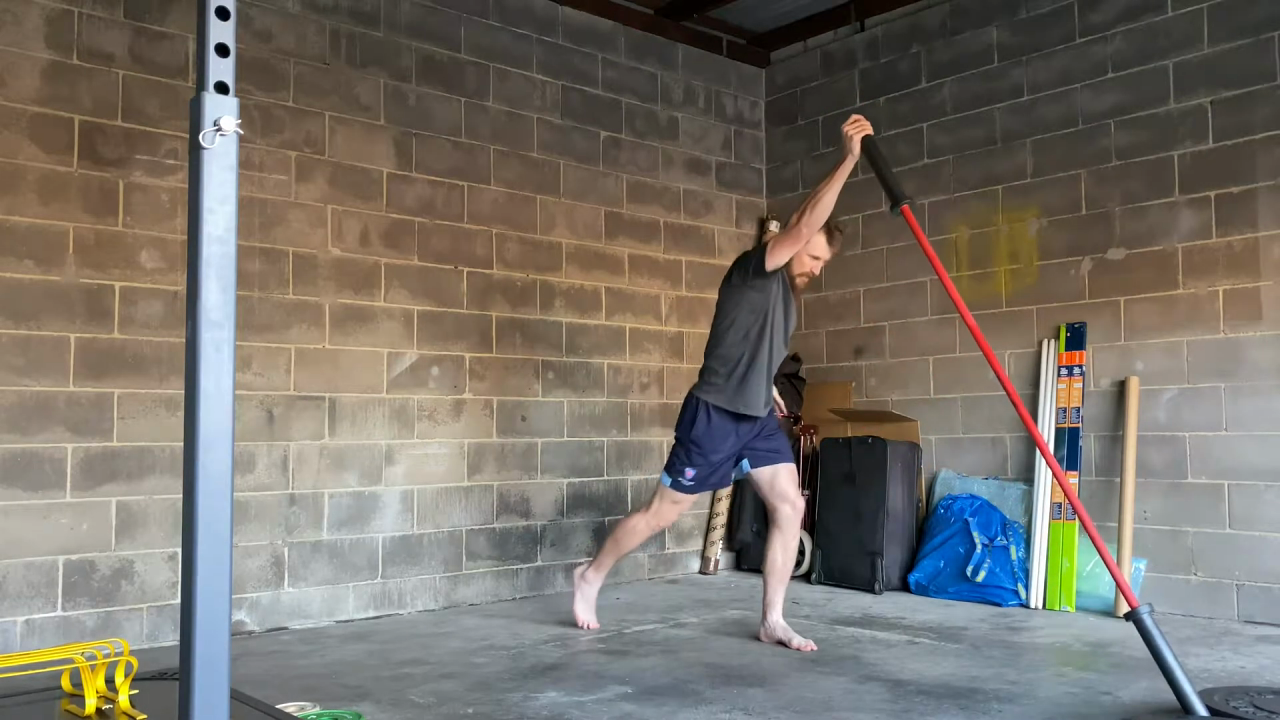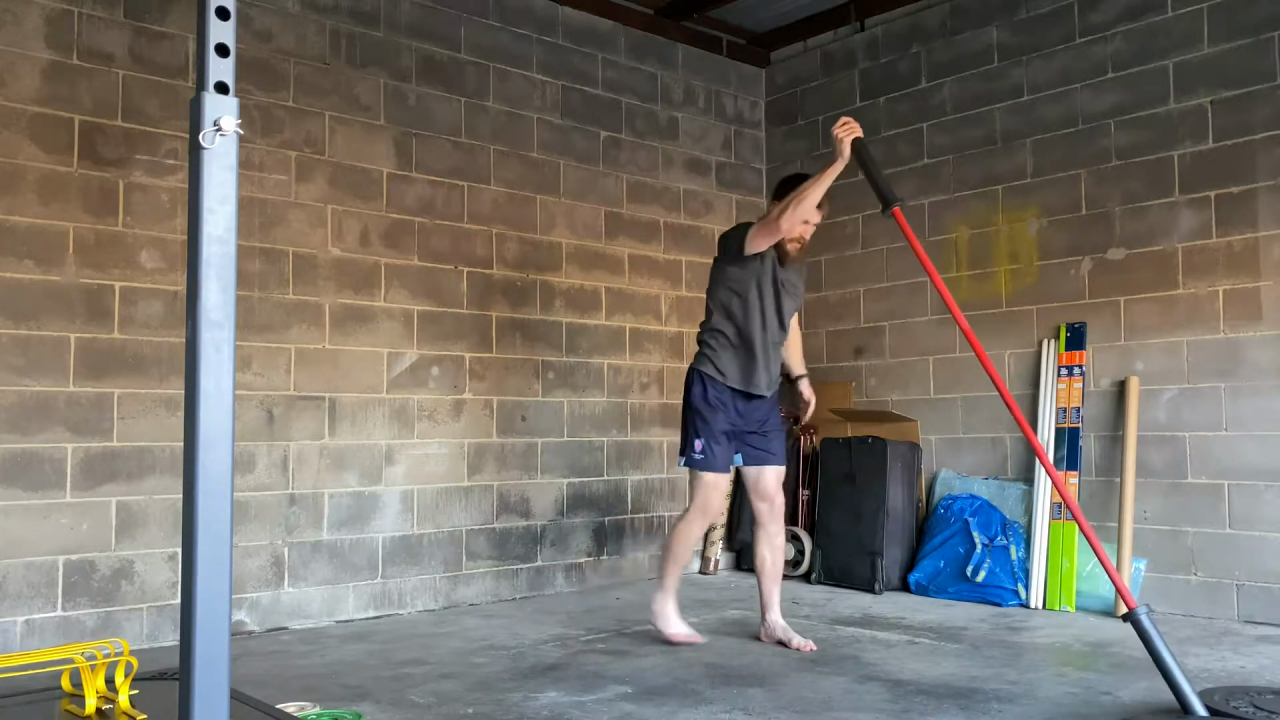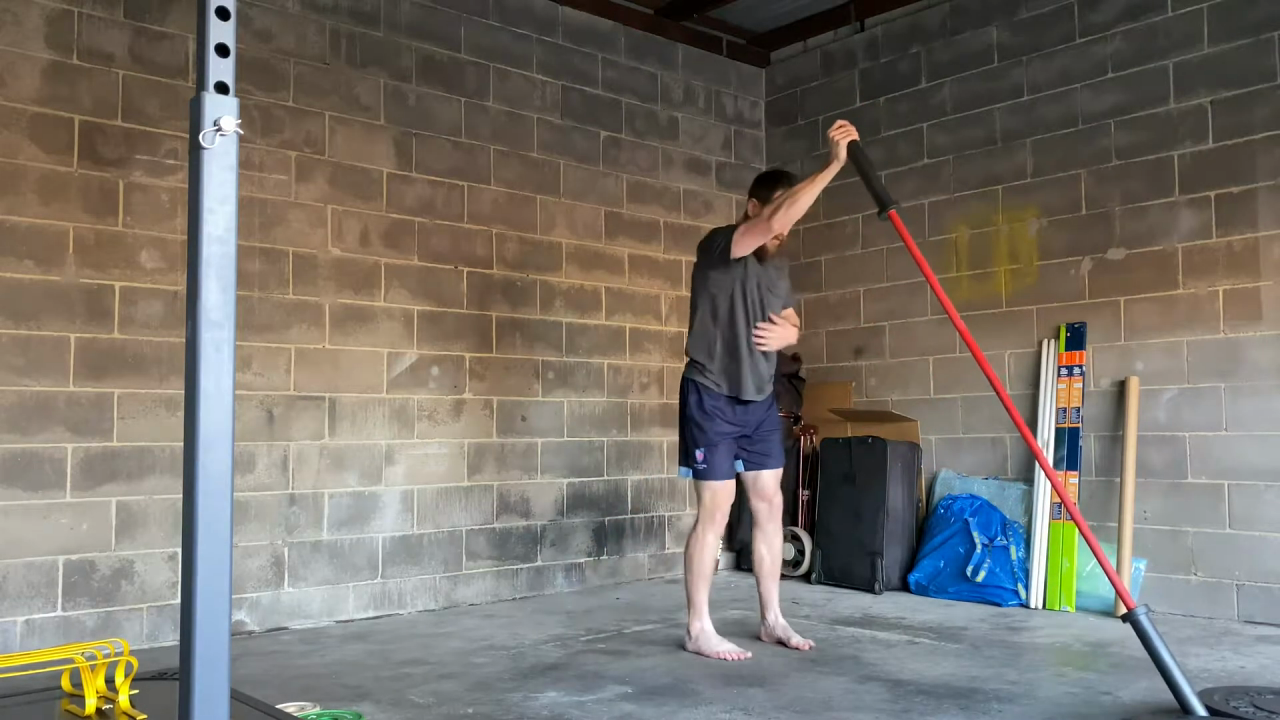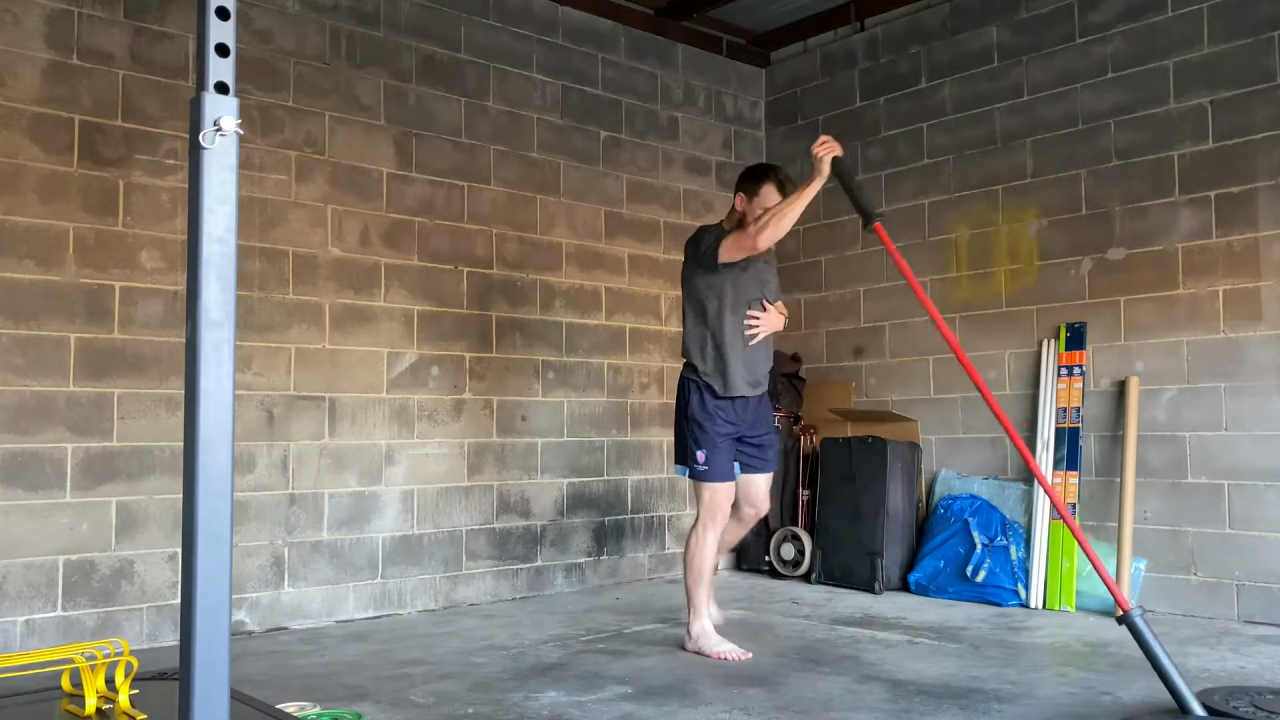
dt=0.2s
person 1, frame 1
left shoulder: (787, 289)
right shoulder: (754, 271)
right elbow: (803, 224)
left wrist: (773, 402)
right wrist: (848, 160)
left hip: (759, 416)
right hip: (714, 412)
left knee: (789, 507)
right knee: (663, 511)
left ankle: (772, 620)
right ankle: (591, 577)
person 1, frame 2
left shoulder: (793, 269)
right shoulder: (738, 247)
right elbow: (779, 218)
left wrist: (801, 374)
right wrist: (837, 161)
left hip: (762, 398)
right hip: (714, 391)
left knee: (770, 506)
right knee: (708, 505)
left ankle: (771, 619)
right ankle: (665, 601)
person 1, frame 3
left shoulder: (775, 264)
right shoulder: (717, 246)
left elbow: (790, 319)
right elbow: (774, 222)
left wrist: (787, 329)
right wrist: (833, 164)
left hip: (759, 400)
right hip: (710, 397)
left knee: (770, 507)
right knee: (715, 512)
left ankle: (771, 617)
right ankle: (698, 628)
person 1, frame 4
left shoulder: (764, 255)
right shoulder: (705, 243)
left elbow: (781, 312)
right elbow: (758, 239)
left wrist: (778, 317)
right wrist: (816, 181)
left hip: (753, 395)
right hip: (711, 394)
left knee: (754, 505)
right knee: (714, 510)
left ankle: (699, 577)
right ankle: (700, 629)
